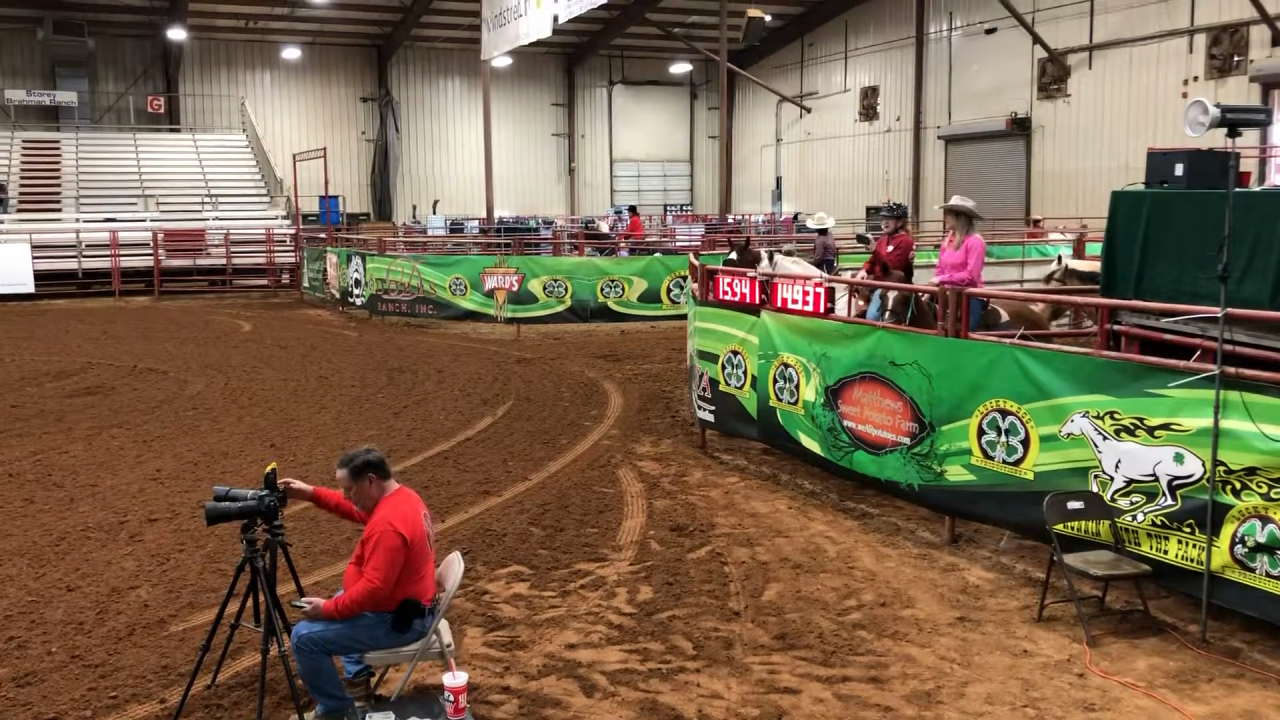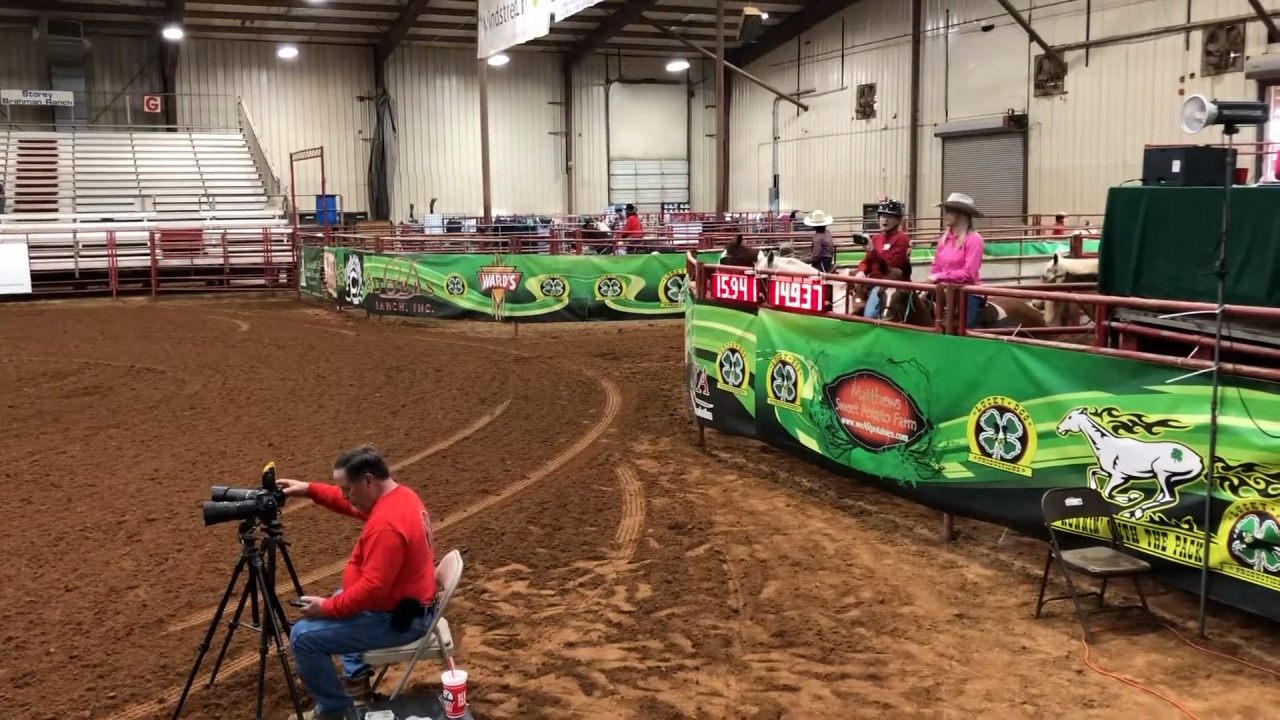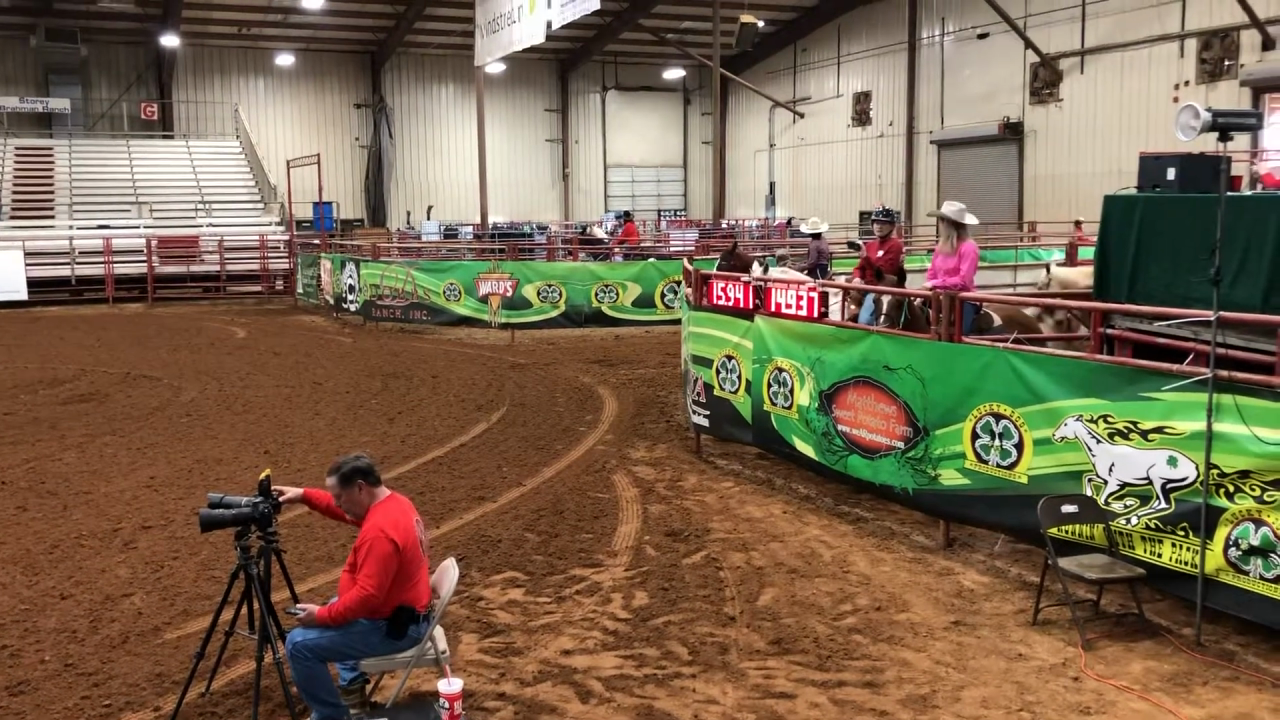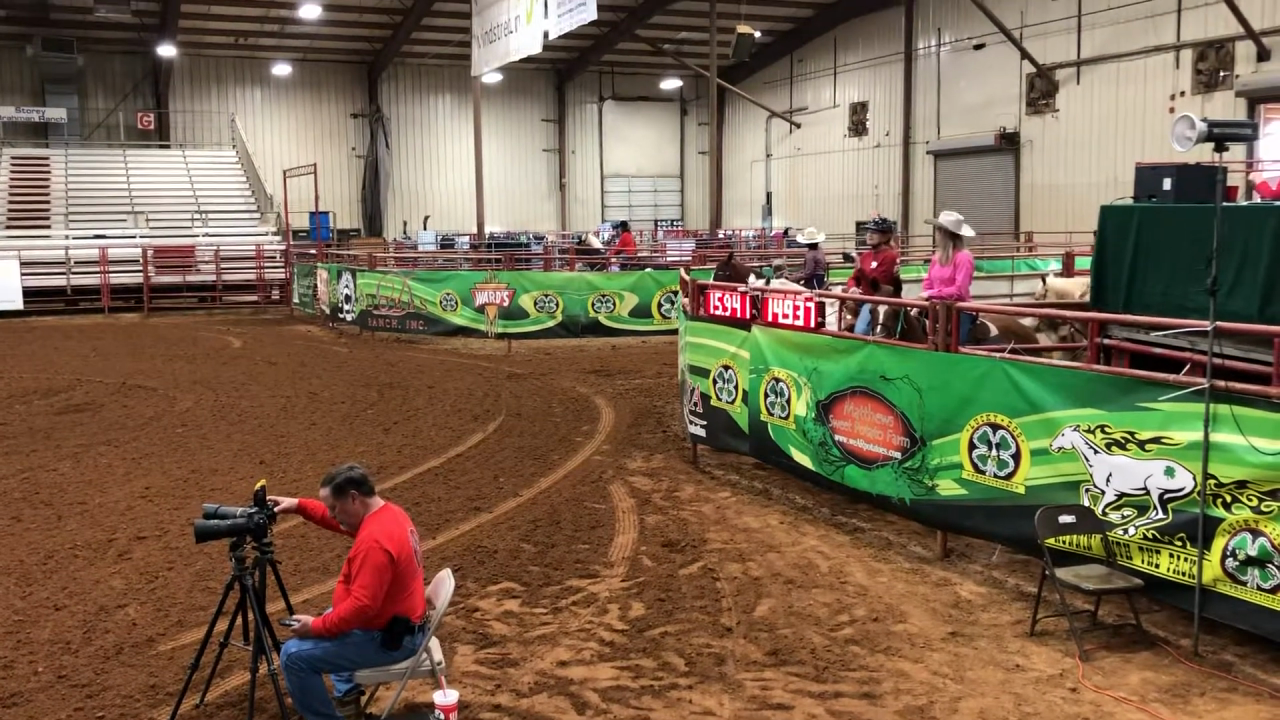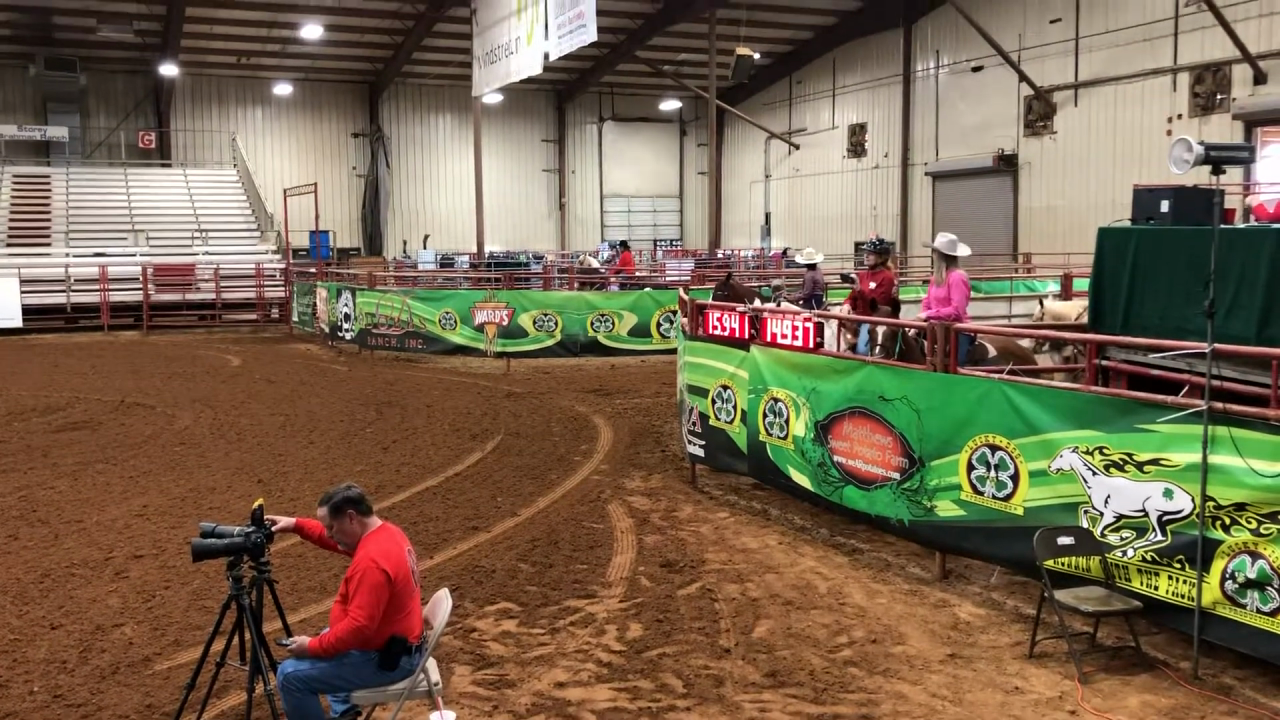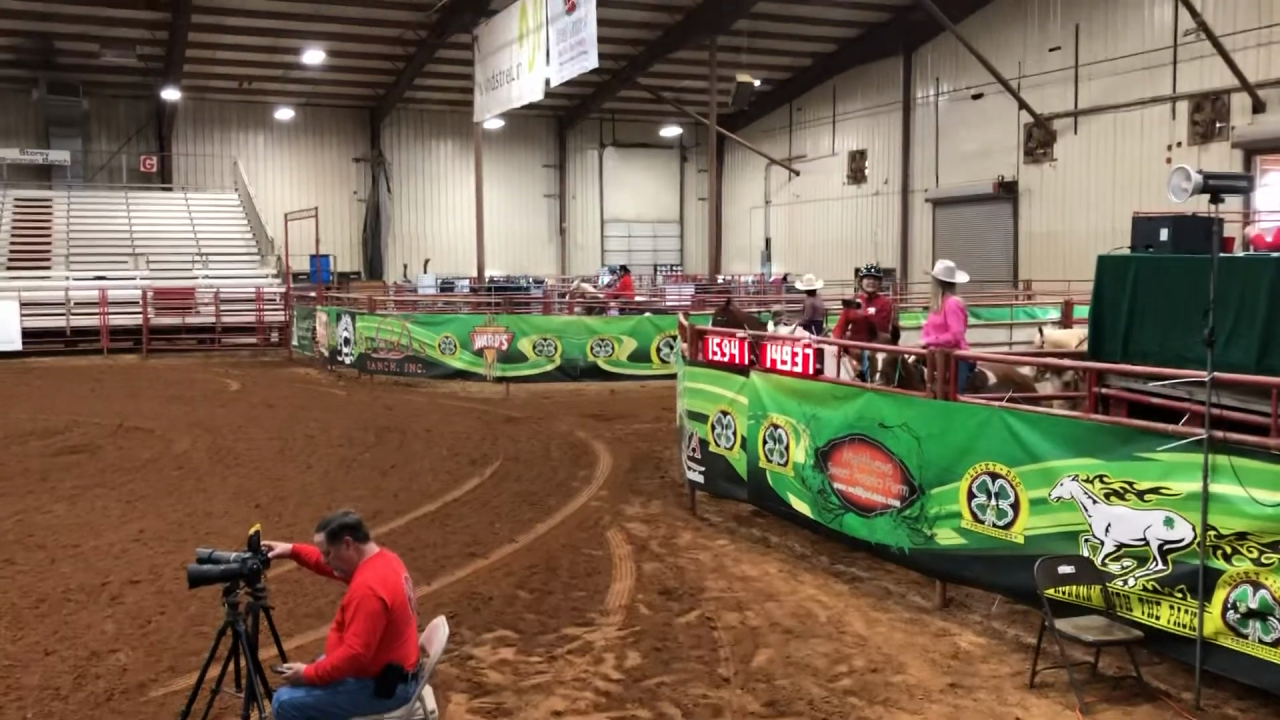
dt=0.4s
person 1, frame 1
left shoulder: (388, 524)
right shoulder: (403, 496)
left elbow: (373, 588)
right elbow: (355, 508)
left wrist: (327, 608)
right wrist: (312, 493)
left hip: (398, 620)
right hip: (408, 605)
left knee: (304, 637)
right knee: (342, 600)
right ankle: (357, 677)
person 1, frame 2
left shoulder: (386, 523)
right shoulder: (400, 495)
left elbow: (372, 588)
right elbow: (349, 502)
left wrist: (327, 607)
right wrist: (309, 489)
left hip: (397, 619)
right hip: (407, 604)
left knee: (303, 636)
right knee: (343, 600)
right ankle: (357, 677)
person 1, frame 3
left shoulder: (380, 530)
right shoulder: (395, 502)
left elbow: (367, 596)
right elbow: (344, 509)
left wrist: (322, 615)
right wrist: (304, 495)
left hip: (393, 627)
right hip: (404, 612)
left knee: (299, 644)
right knee: (337, 608)
right ankle: (353, 685)
person 1, frame 4
left shoulder: (374, 541)
right shoulder: (390, 512)
left elbow: (361, 606)
right elbow: (338, 518)
left wrist: (315, 626)
right wrist: (298, 505)
left hip: (389, 638)
right hip: (400, 624)
left knee: (294, 655)
right knee: (332, 619)
right ankle: (347, 696)
person 1, frame 5
left shoulder: (372, 560)
right shoulder: (388, 532)
left elbow: (359, 627)
right elbow: (336, 539)
left wrist: (312, 647)
right wrist: (296, 525)
left hip: (386, 659)
right hip: (396, 645)
left knee: (290, 675)
right knee: (328, 638)
person 1, frame 6
left shoulder: (368, 587)
right shoulder: (385, 559)
left elbow: (355, 655)
right elbow: (332, 564)
left wrist: (308, 674)
right wrist: (293, 550)
left hip: (380, 686)
right hip: (392, 673)
left knee: (286, 702)
right knee: (323, 666)
